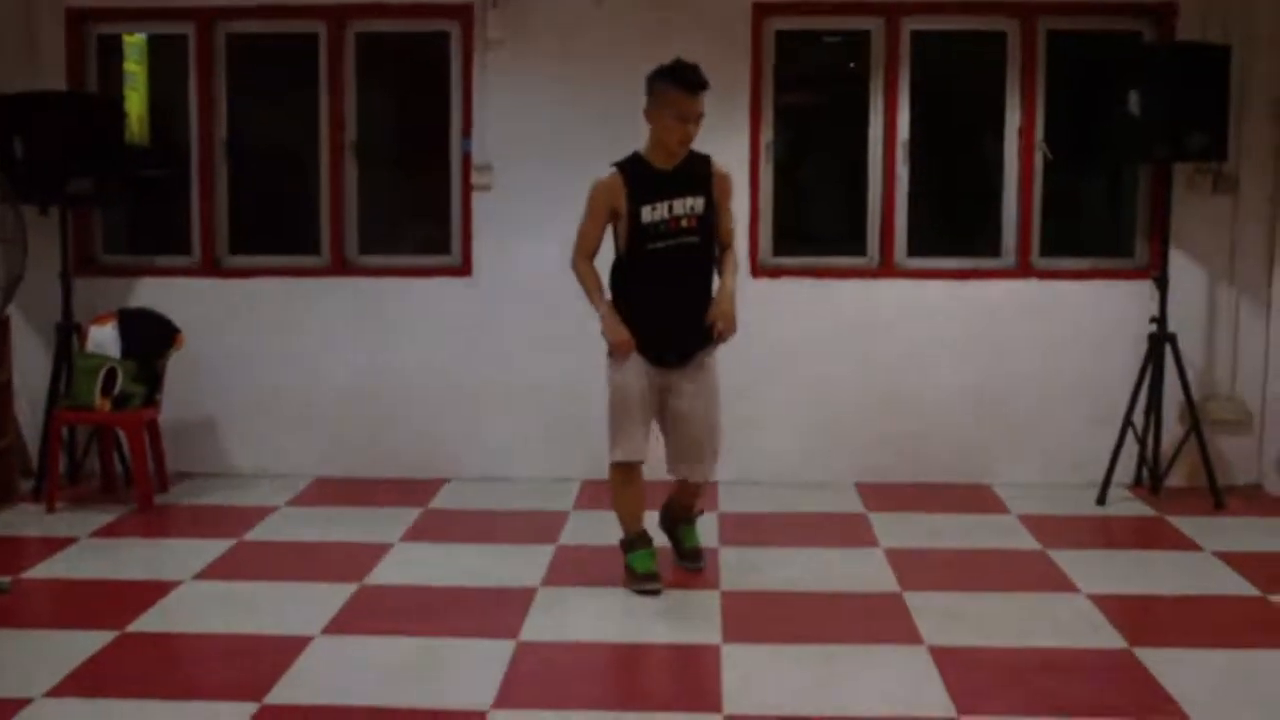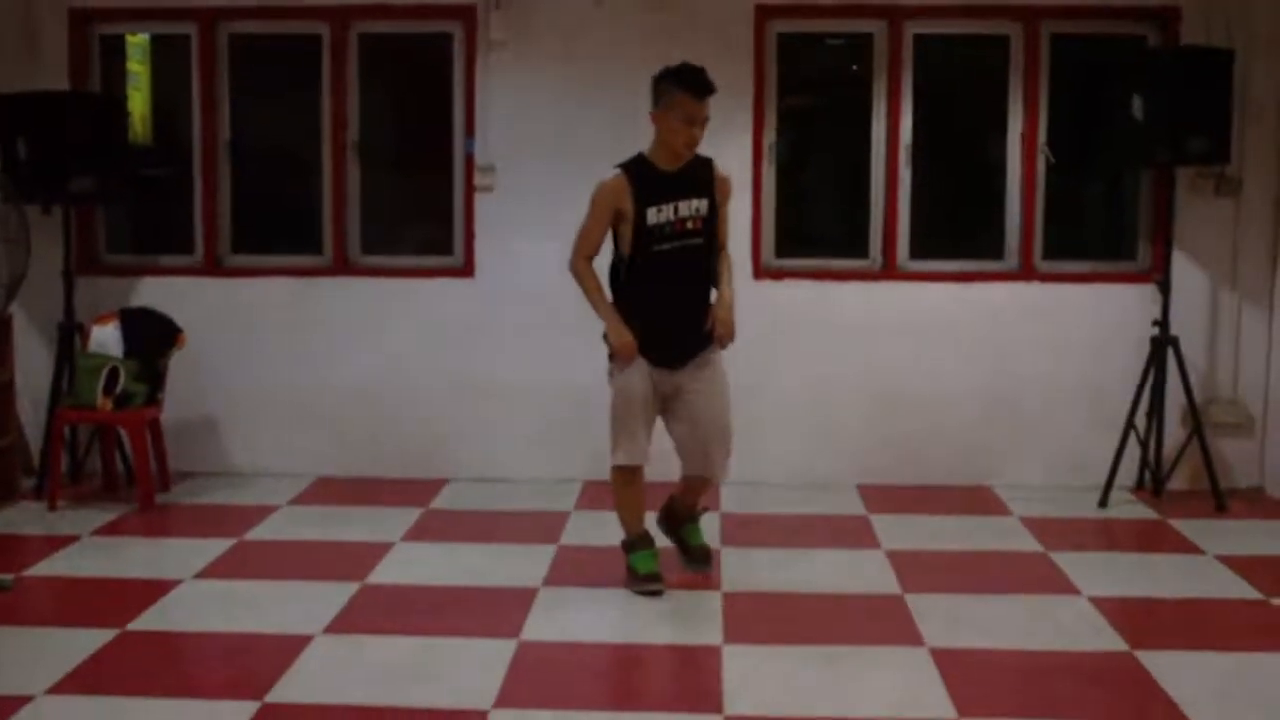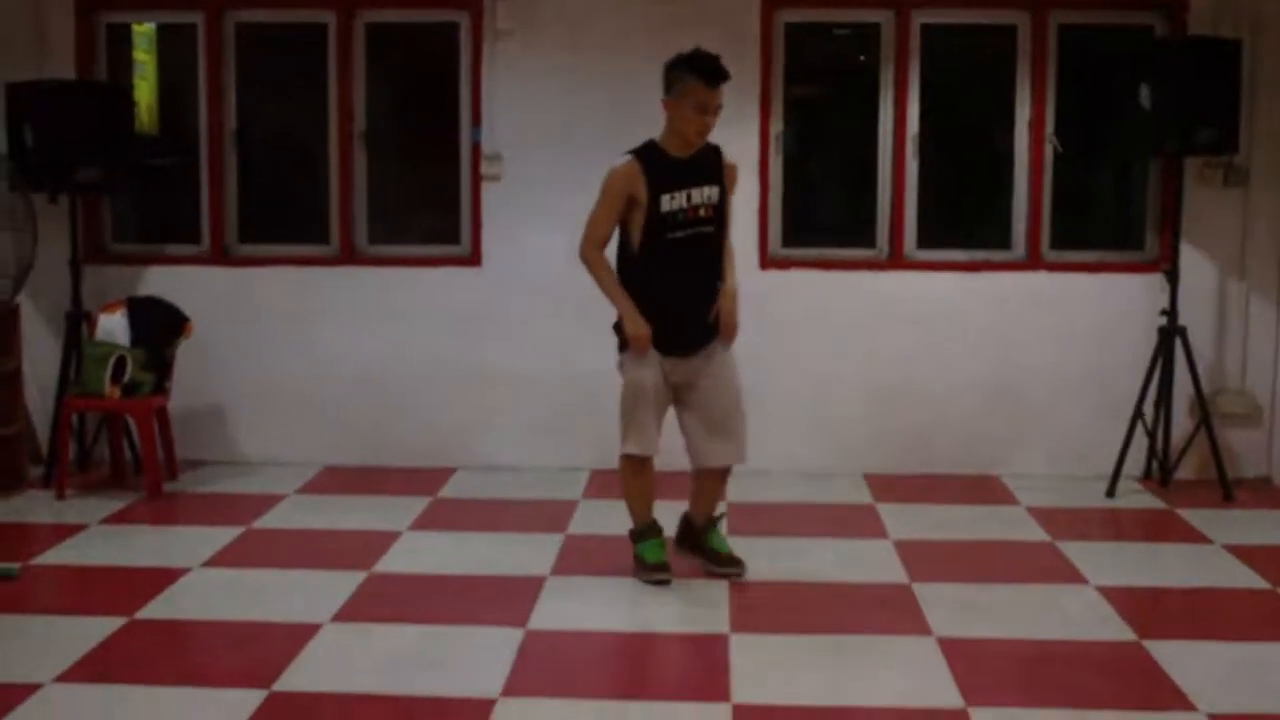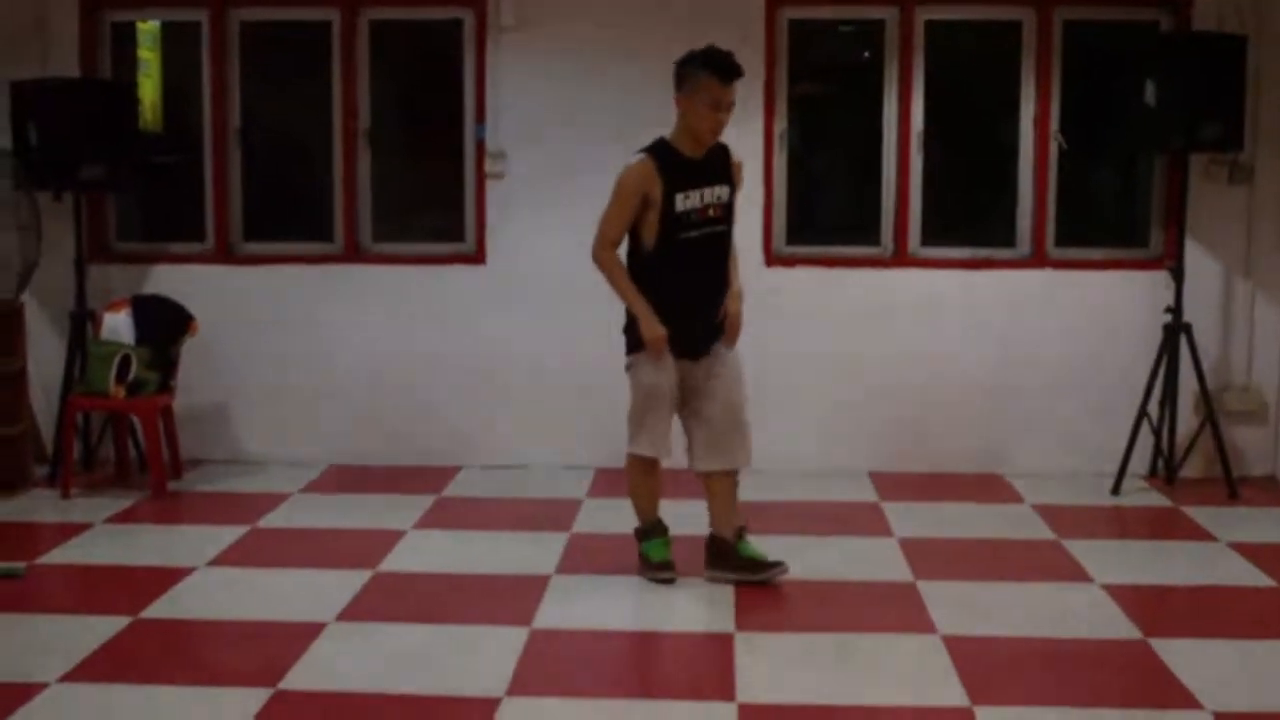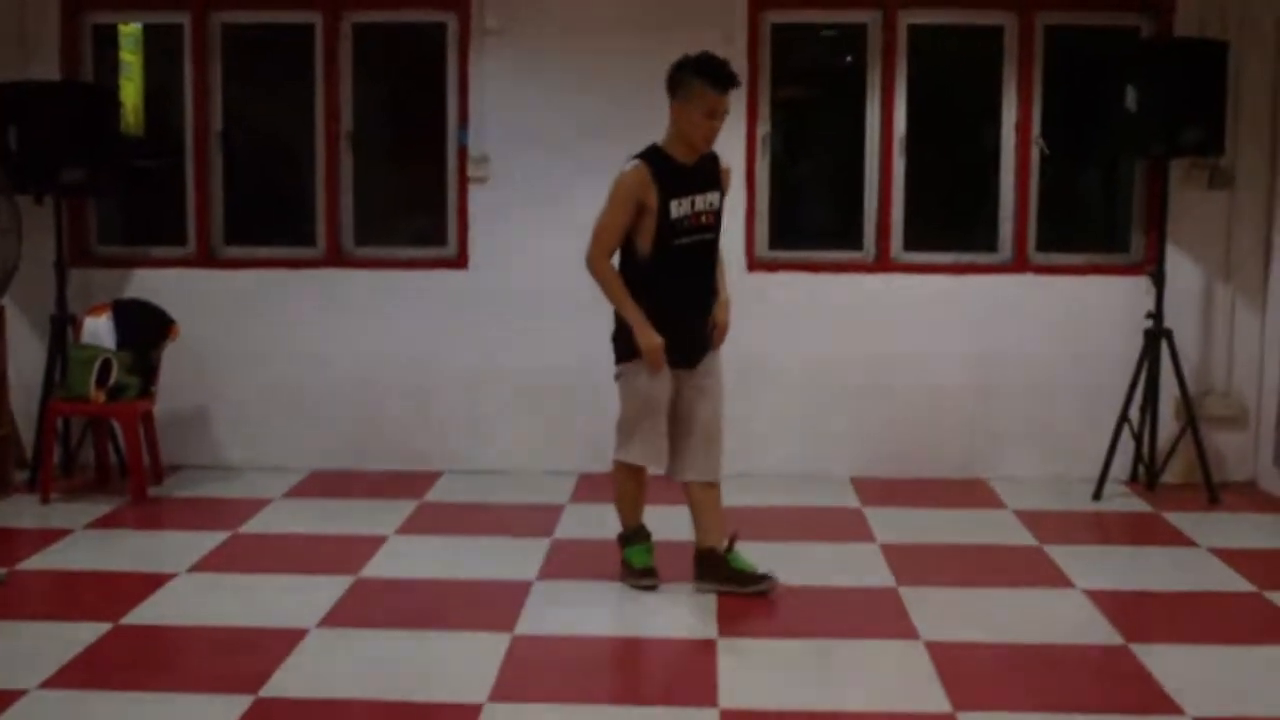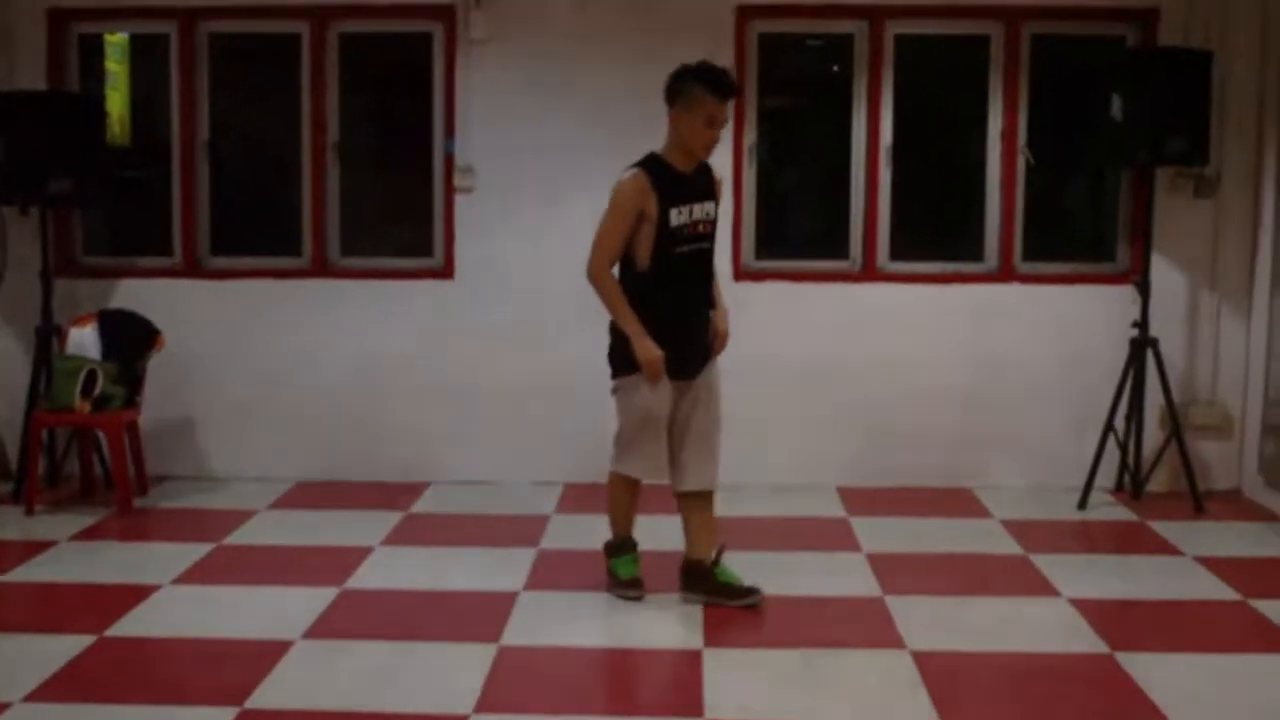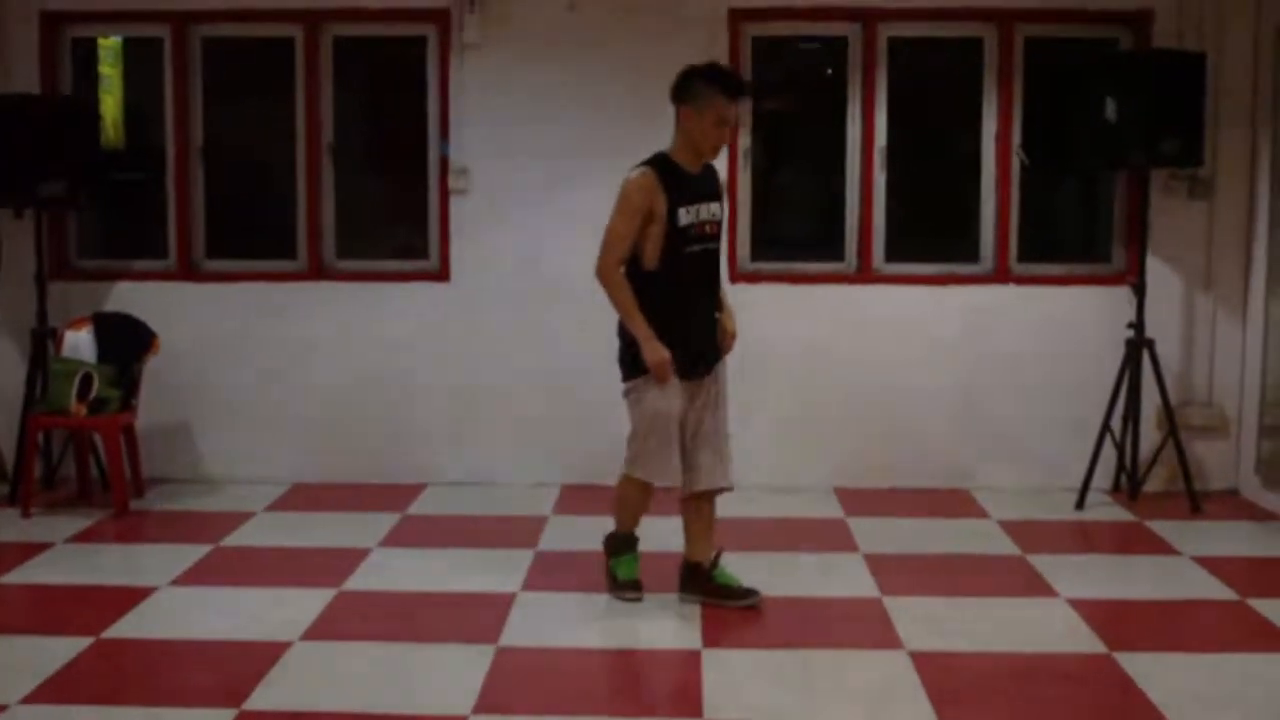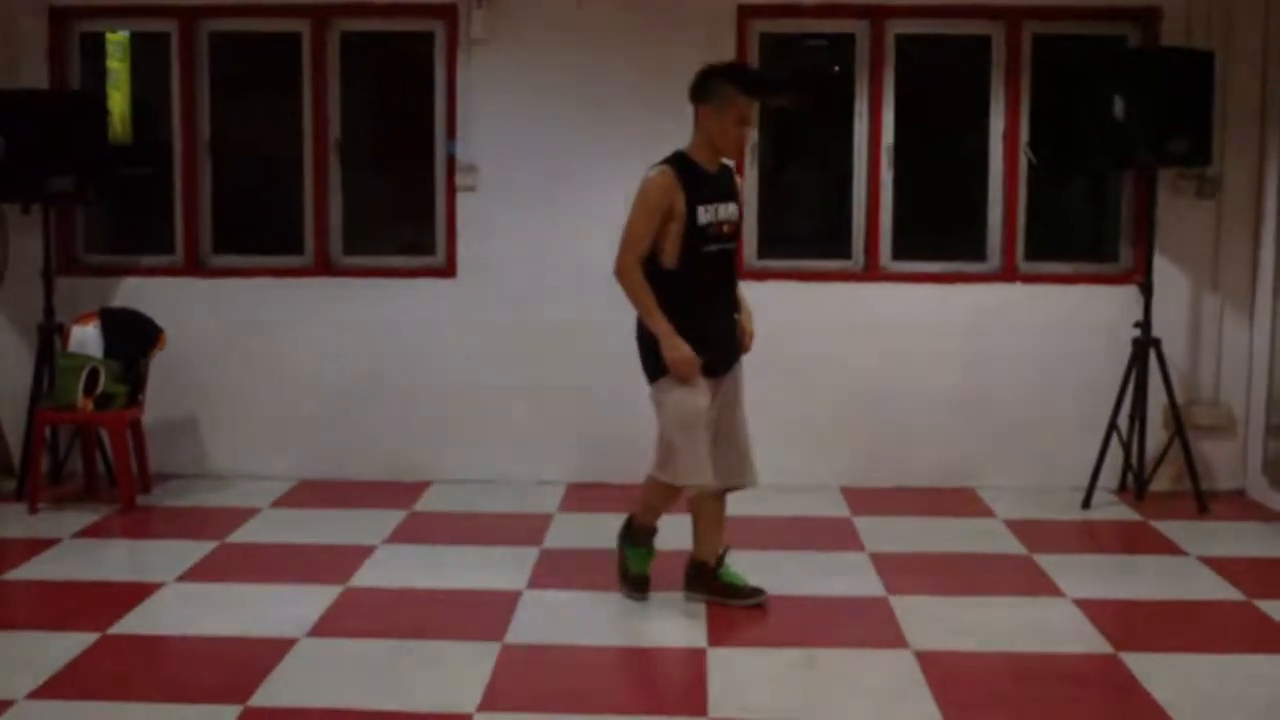
dt=0.1s
person 1, frame 1
left shoulder: (713, 178)
right shoulder: (615, 184)
left elbow: (726, 245)
right elbow: (582, 257)
left wrist: (727, 290)
right wrist: (607, 317)
left hip: (694, 339)
right hip: (635, 340)
left knee: (699, 451)
right knee: (628, 451)
left ankle: (680, 517)
right ankle: (636, 546)
person 1, frame 2
left shoulder: (715, 181)
right shoulder: (620, 186)
right elbow: (581, 260)
left wrist: (725, 297)
right wrist: (612, 323)
left hip: (697, 341)
right hip: (638, 343)
left knee: (711, 447)
right knee: (630, 452)
left ankle: (678, 514)
right ankle: (638, 548)
person 1, frame 3
left shoulder: (722, 168)
right shoulder: (631, 172)
right elbow: (591, 248)
left wrist: (729, 289)
right wrist: (627, 312)
left hip: (706, 331)
right hip: (649, 332)
left knee: (724, 438)
right knee: (639, 442)
left ankle: (700, 527)
right ankle: (646, 537)
person 1, frame 4
left shoulder: (730, 167)
right shoulder: (645, 171)
right elbow: (604, 249)
left wrist: (734, 290)
right wrist: (644, 316)
left hip: (713, 329)
right hip: (659, 332)
left knee: (724, 440)
right knee: (648, 442)
left ankle: (726, 544)
right ankle: (651, 536)
person 1, frame 5
left shoulder: (717, 174)
right shoulder: (639, 177)
right elbow: (598, 258)
left wrist: (722, 298)
right wrist: (639, 326)
left hip: (701, 337)
right hip: (649, 341)
left knee: (704, 451)
right knee: (637, 449)
left ankle: (715, 556)
right ankle: (633, 542)
person 1, frame 6
left shoulder: (710, 182)
right shoulder: (637, 185)
right elbow: (599, 268)
left wrist: (718, 308)
right wrist: (638, 339)
left hip: (697, 347)
right hip: (647, 350)
left knee: (697, 461)
right knee: (634, 457)
left ankle: (702, 567)
right ankle: (621, 551)
person 1, frame 7
left shoulder: (713, 183)
right shoulder: (645, 184)
right elbow: (608, 268)
left wrist: (724, 310)
right wrist: (645, 340)
left hip: (705, 348)
right hip: (656, 351)
left knee: (706, 462)
right knee: (648, 462)
left ankle: (700, 568)
right ankle: (621, 547)
person 1, frame 8
left shoulder: (730, 183)
right shoulder: (665, 182)
right elbow: (627, 266)
left wrist: (741, 310)
right wrist: (668, 338)
left hip: (721, 346)
right hip: (677, 348)
left knee: (718, 463)
right knee: (682, 461)
left ankle: (706, 567)
right ankle: (637, 533)
